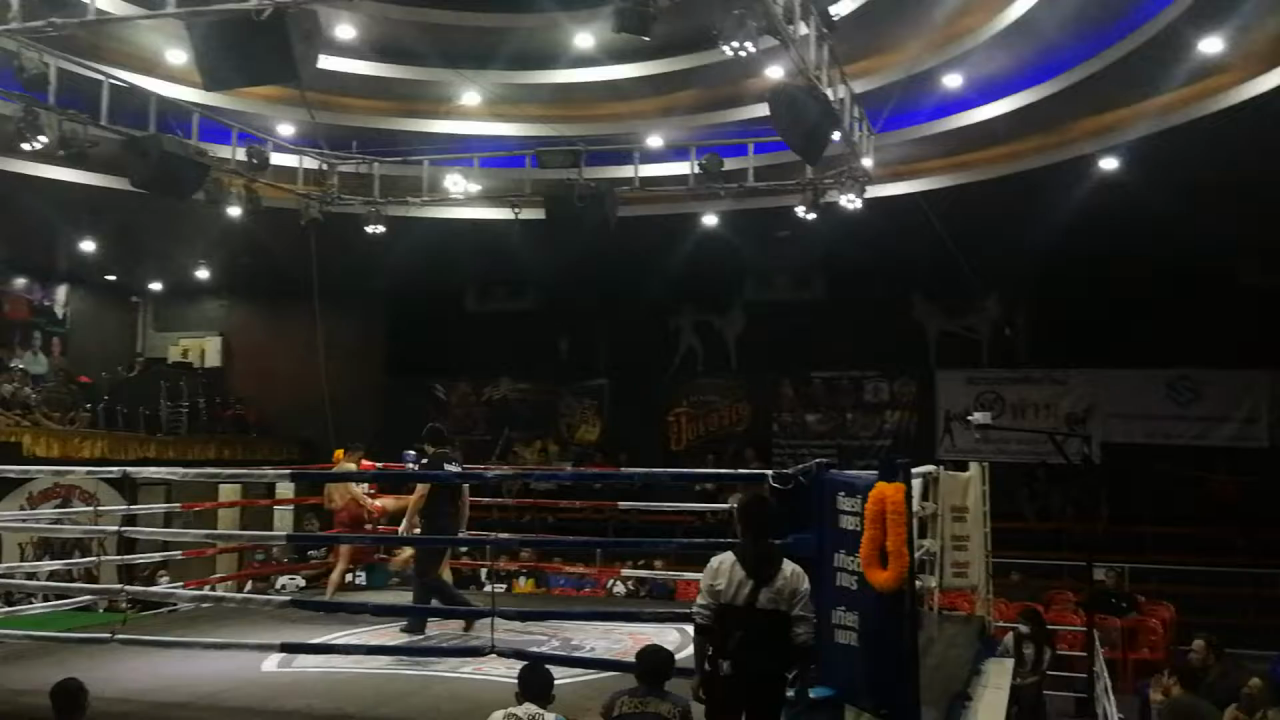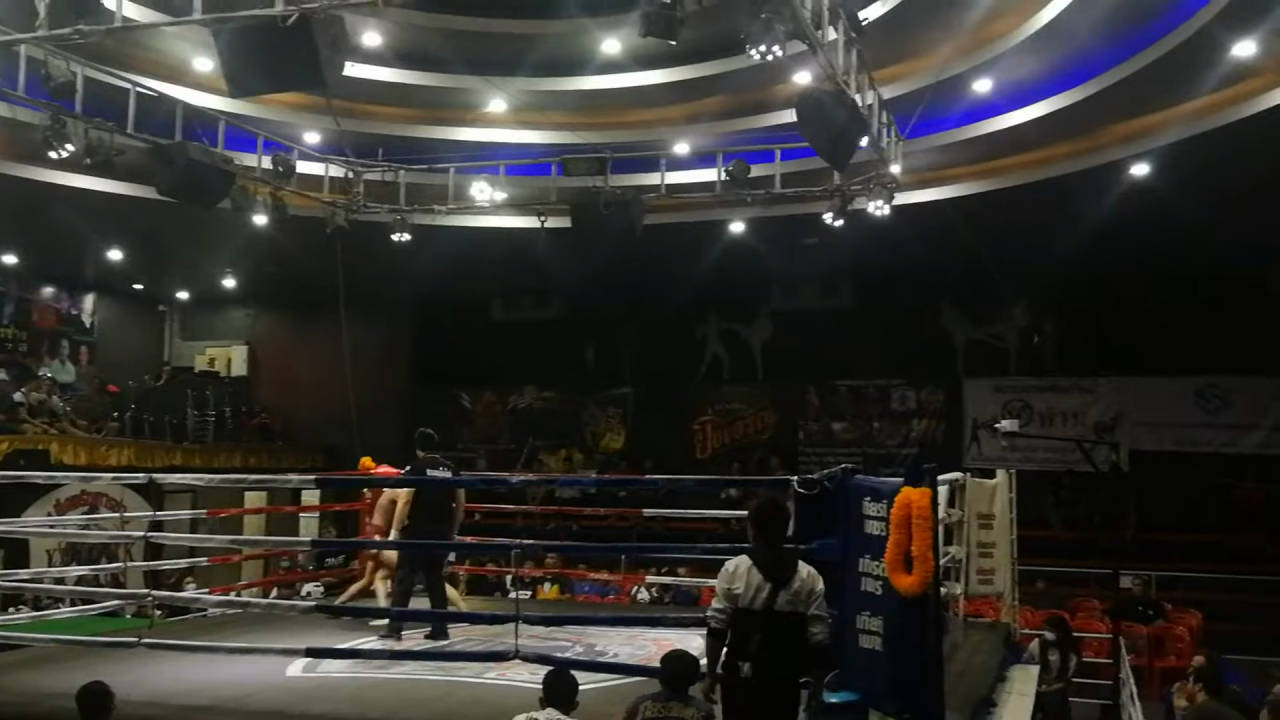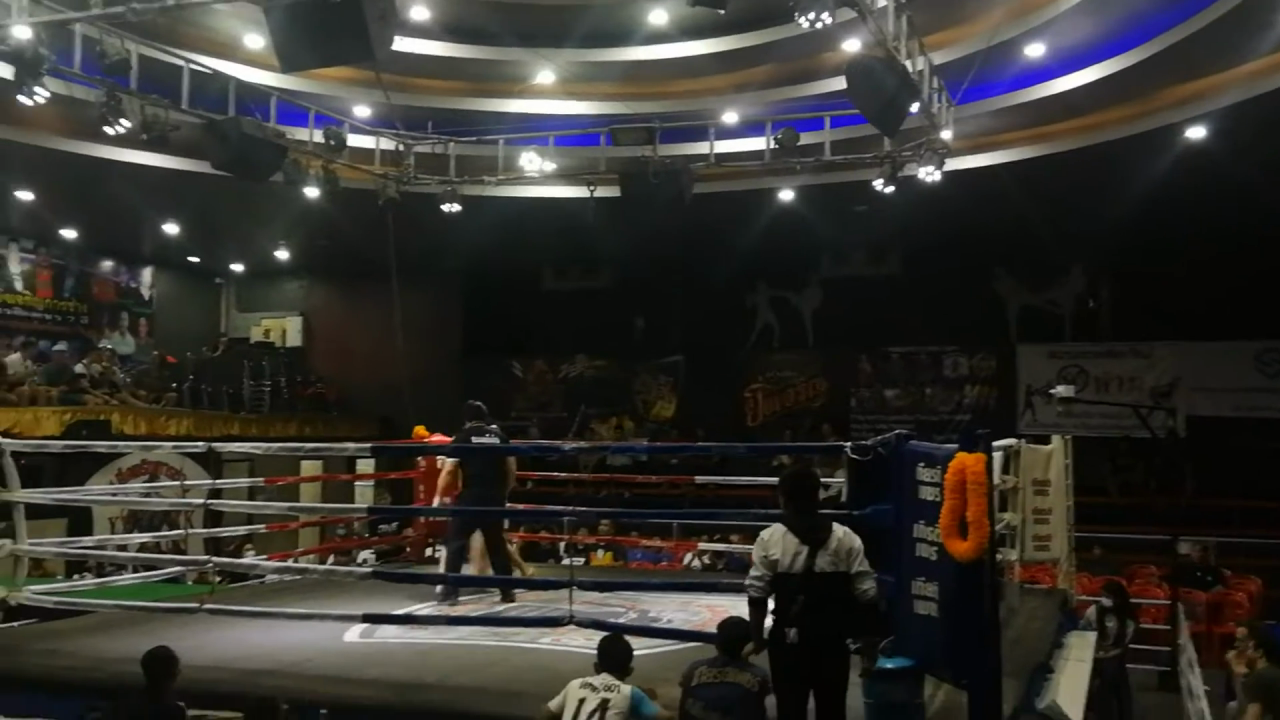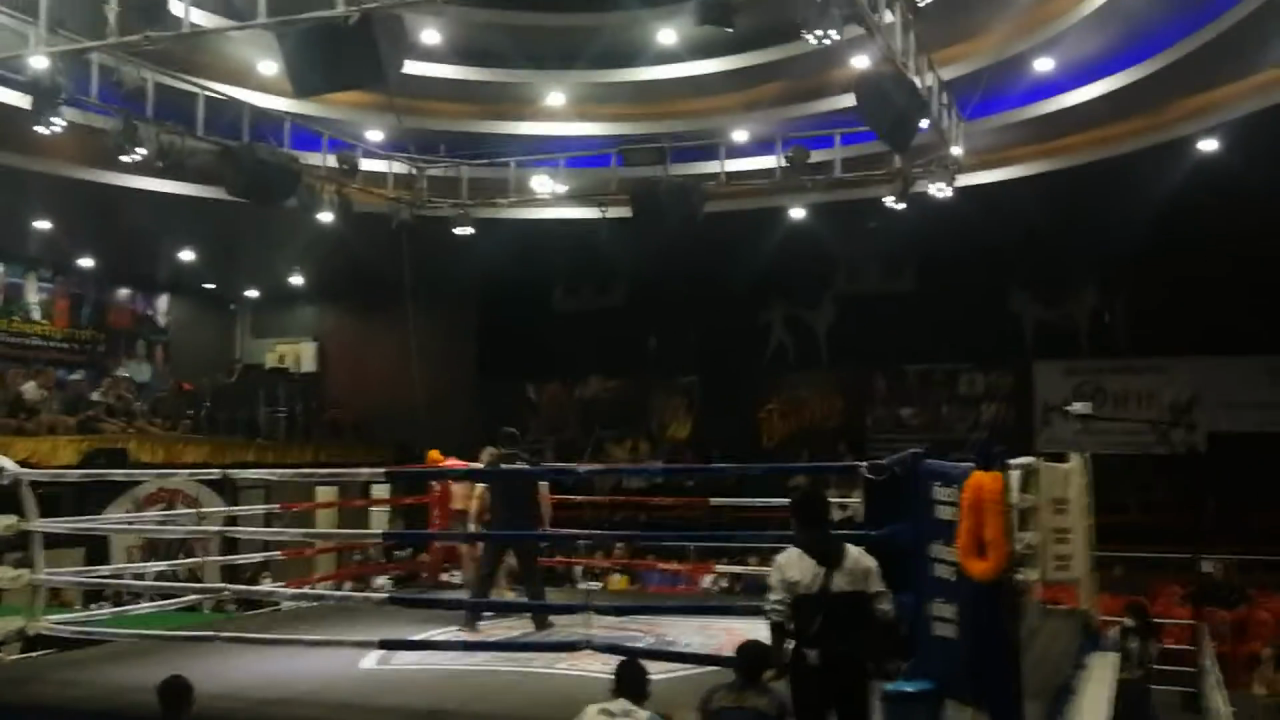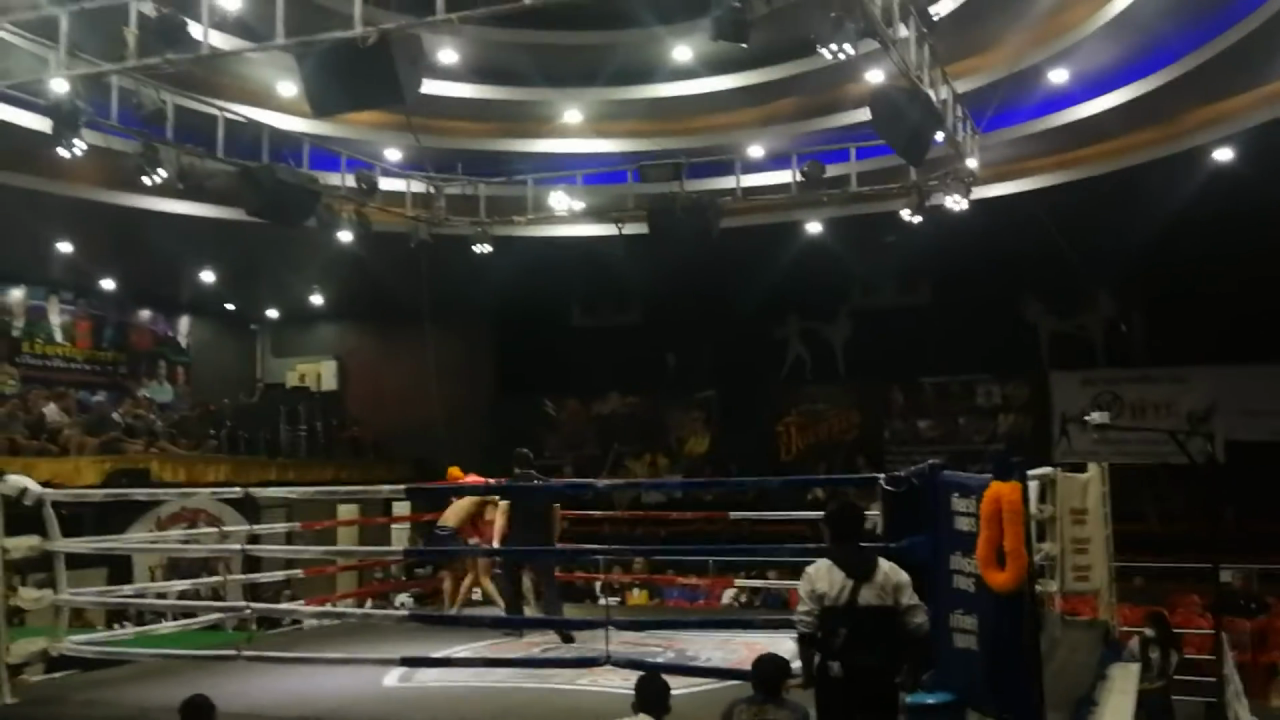
dt=0.5s
person 1, frame 1
left shoulder: (718, 566)
right shoulder: (794, 575)
left elbow: (703, 625)
right elbow: (803, 637)
left wrist: (699, 672)
right wrist: (803, 681)
left hip: (724, 673)
right hip: (769, 677)
person 1, frame 2
left shoulder: (734, 570)
right shoulder: (808, 577)
left elbow: (717, 629)
right elbow: (819, 638)
left wrist: (711, 674)
left hip: (741, 676)
right hip: (785, 679)
person 1, frame 3
left shoulder: (770, 539)
right shoulder: (846, 538)
left elbow: (757, 596)
right elbow: (867, 595)
left wrist: (757, 638)
right wrist: (870, 640)
left hip: (789, 641)
right hip: (832, 641)
person 1, frame 4
left shoulder: (786, 563)
right shoulder: (860, 558)
left elbow: (778, 620)
right elbow: (884, 613)
left wrist: (779, 662)
right wrist: (877, 654)
left hip: (810, 662)
right hip: (852, 661)
person 1, frame 5
left shoulder: (816, 574)
right shoulder: (892, 572)
left elbow: (806, 632)
right elbow: (918, 626)
left wrist: (807, 673)
left hip: (835, 675)
right hip: (880, 674)
person 2, frame 1
left shoulder: (430, 462)
right shoulder: (456, 464)
left elbow: (420, 494)
right elbow: (465, 500)
left wrist: (407, 521)
right wrist: (461, 527)
left hip: (433, 525)
right hip: (449, 526)
left knee: (426, 574)
right knee: (425, 572)
left ankle: (465, 608)
right ankle: (416, 623)
person 2, frame 2
left shoulder: (416, 468)
right shoulder: (450, 469)
left elbow: (405, 501)
right elbow: (460, 503)
left wrist: (395, 530)
right wrist: (453, 528)
left hip: (418, 532)
right hip: (442, 533)
left knee: (403, 579)
right knee: (436, 580)
left ankle: (394, 628)
right ankle: (440, 629)
person 2, frame 3
left shoulder: (461, 438)
right shoulder: (501, 437)
left elbow: (449, 471)
right elbow: (511, 471)
right wrist: (504, 493)
left hip: (469, 498)
right hip: (495, 499)
left knee: (456, 544)
right knee: (498, 545)
left ankle: (450, 592)
right ankle: (507, 592)
person 2, frame 4
left shoulder: (493, 465)
left elbow: (479, 496)
right elbow: (544, 497)
left wrist: (473, 522)
right wrist: (545, 524)
left hip: (499, 526)
right hip: (526, 526)
left knee: (486, 572)
right knee: (531, 573)
left ankle: (472, 619)
right ankle: (540, 618)
person 2, frame 5
left shoulder: (510, 485)
left elbow: (503, 513)
right elbow: (556, 515)
left wrist: (496, 541)
right wrist: (552, 541)
left hip: (516, 541)
right hip: (542, 542)
left knee: (510, 582)
right knee: (548, 583)
right ankle: (557, 620)
